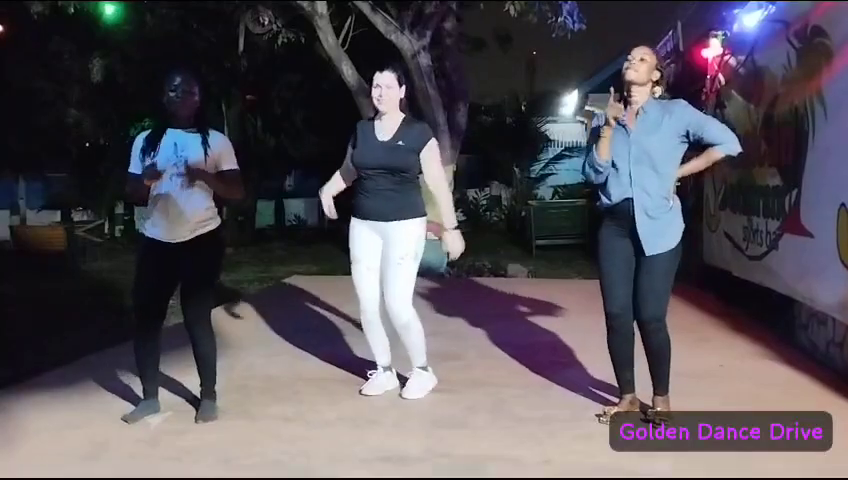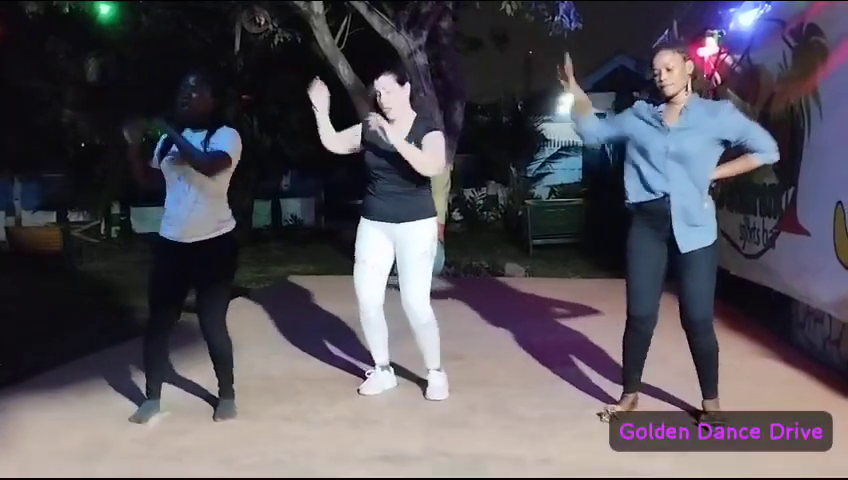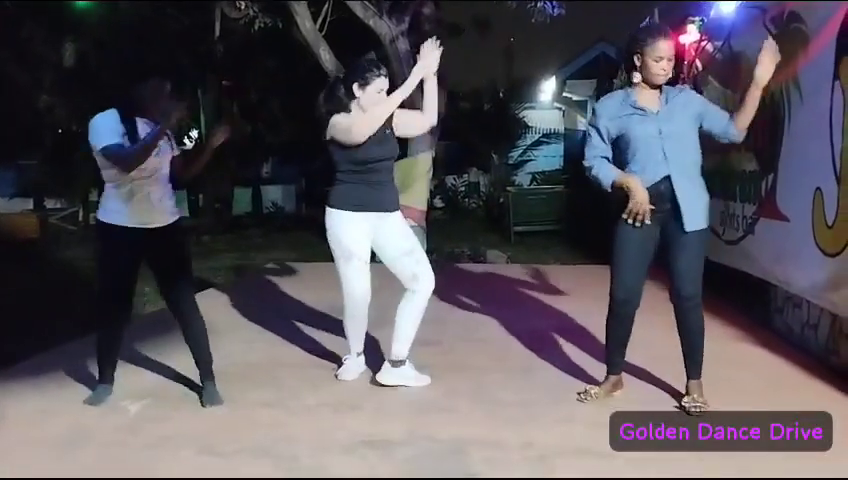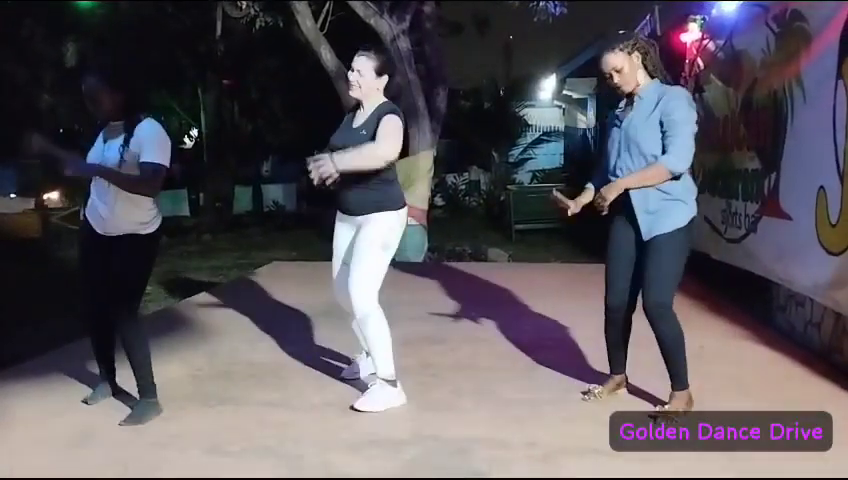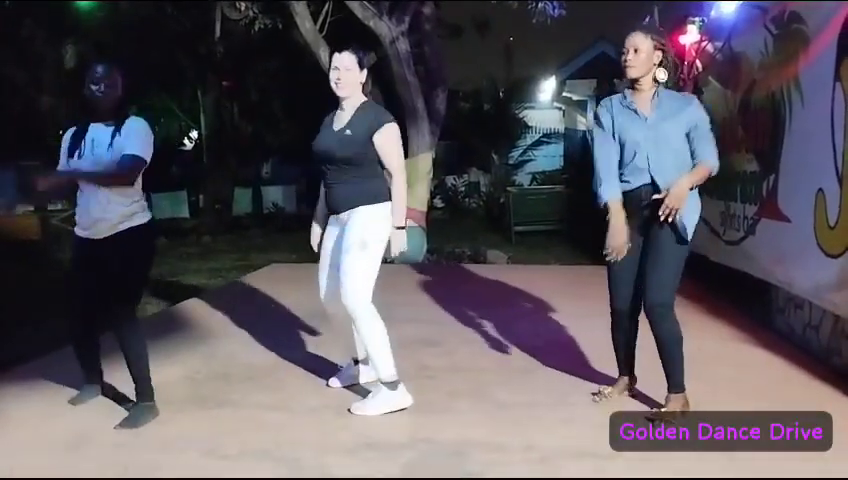
dt=1s
person 1, frame 1
left shoulder: (676, 112)
right shoulder: (603, 121)
left elbow: (727, 143)
right elbow: (594, 173)
left wrist: (677, 172)
right wrist: (608, 128)
left hip: (658, 226)
right hip: (615, 225)
left knee: (650, 317)
right knee: (616, 314)
left ankle: (661, 397)
right ankle: (627, 396)
person 1, frame 2
left shoulder: (717, 114)
right shoulder: (640, 116)
left elbow: (766, 149)
right elbow: (595, 131)
left wrist: (713, 173)
right wrist: (576, 92)
left hip: (693, 226)
right hip: (647, 223)
left knee: (698, 318)
right knee: (640, 315)
left ankle: (711, 400)
right ankle: (630, 393)
person 1, frame 3
left shoulder: (687, 100)
right shoulder: (611, 107)
left elbow: (732, 132)
right elbow: (594, 161)
left wrist: (758, 84)
right wrist: (629, 182)
left hip: (686, 208)
right hip: (640, 207)
left knee: (688, 297)
right knee: (623, 297)
left ankle: (694, 385)
right ankle: (612, 376)
person 1, frame 4
left shoulder: (673, 99)
right shoulder: (618, 114)
left elbow: (676, 161)
right elbow: (608, 171)
left wrist: (620, 185)
right wrist: (580, 201)
left hip: (668, 216)
right hip: (626, 216)
left knee: (656, 304)
right knee: (617, 302)
left ankle: (682, 393)
right ankle: (618, 376)
person 1, frame 5
left shoulder: (686, 105)
right shoulder: (609, 108)
left elbow: (708, 159)
right elbow: (605, 166)
left wrist: (685, 186)
right wrist: (616, 218)
left hip: (673, 212)
right hip: (628, 212)
left knee: (658, 303)
right knee: (622, 304)
left ankle: (677, 394)
right ankle: (625, 376)
person 2, frame 1
left shoulder: (215, 141)
right shoulder: (145, 141)
left elbow: (237, 192)
right elbow: (131, 192)
left wrist: (205, 176)
right wrist: (145, 182)
left hip: (202, 241)
right hip: (156, 241)
left knee: (197, 319)
right knee: (145, 317)
left ankle: (208, 396)
right ankle: (149, 397)
person 2, frame 2
left shoulder: (226, 136)
right shoulder: (169, 140)
left elbow: (210, 167)
right elbow: (147, 181)
left wrist: (169, 132)
right wrist: (134, 146)
left hip: (214, 243)
right hip: (171, 242)
left knee: (211, 323)
right knee: (158, 321)
left ankle: (227, 394)
right ankle: (152, 397)
person 2, frame 3
left shoulder: (160, 127)
right shoulder: (106, 122)
left elbow: (181, 172)
right elbow: (126, 163)
left wrist: (211, 145)
right wrist: (167, 123)
left hip: (165, 226)
right hip: (119, 229)
left knee: (183, 303)
right knee: (114, 308)
left ankle: (208, 379)
right ankle: (104, 380)
person 2, frame 4
left shoulder: (149, 132)
right shoulder: (107, 130)
left elbow: (150, 185)
left wrist: (99, 171)
right wrist: (48, 149)
left hip: (135, 236)
right hip: (96, 231)
left knee: (122, 313)
right knee: (94, 308)
left ankle: (148, 398)
right ankle: (107, 381)
person 2, frame 5
left shoulder: (134, 128)
right shoulder: (73, 136)
left elbow: (127, 176)
right elbow: (62, 183)
left wrist: (63, 178)
left hip: (129, 235)
right hip: (87, 238)
left knee: (121, 315)
right knee: (82, 315)
left ankle: (146, 400)
right ankle: (93, 380)
person 3, frame 1
left shoulder: (419, 132)
right shoulder: (362, 130)
left elbow: (437, 181)
right elbow: (349, 170)
left wrist: (450, 226)
right wrist: (330, 188)
left hip: (405, 224)
right hip: (365, 225)
left knee: (397, 303)
right knee: (367, 302)
left ankle: (423, 372)
right ankle: (384, 371)
person 3, frame 2
left shoulder: (428, 130)
right shoulder: (369, 128)
left elbow: (432, 165)
right elbow: (335, 143)
left wrist: (397, 139)
right wrist: (321, 108)
left hip: (415, 225)
right hip: (373, 224)
left knee: (415, 303)
right knee: (367, 300)
left ankle: (436, 372)
right ankle: (381, 370)
person 3, frame 3
left shoulder: (386, 118)
right shoulder: (338, 120)
left elbow: (426, 122)
right elbow: (360, 130)
left wrist: (429, 75)
right wrist: (412, 78)
left hip: (388, 216)
right hip: (348, 216)
left knee: (422, 281)
right knee: (358, 293)
left ankle: (396, 365)
right ankle: (355, 356)
person 3, frame 4
left shoulder: (390, 116)
right shoulder: (355, 115)
left elbow: (383, 155)
left wrist: (334, 162)
right wrist: (328, 167)
left hip: (382, 218)
right hip: (348, 216)
left knee: (361, 296)
right knee: (344, 292)
left ankle: (388, 385)
right ankle: (370, 353)
person 3, frame 5
left shoulder: (376, 118)
right shoulder: (331, 119)
left elbow: (398, 174)
left wrist: (398, 226)
right wrist: (318, 218)
left hip: (369, 215)
right hip: (338, 218)
left knee: (355, 297)
right knee: (330, 295)
left ankle: (392, 387)
right ankle: (364, 363)
